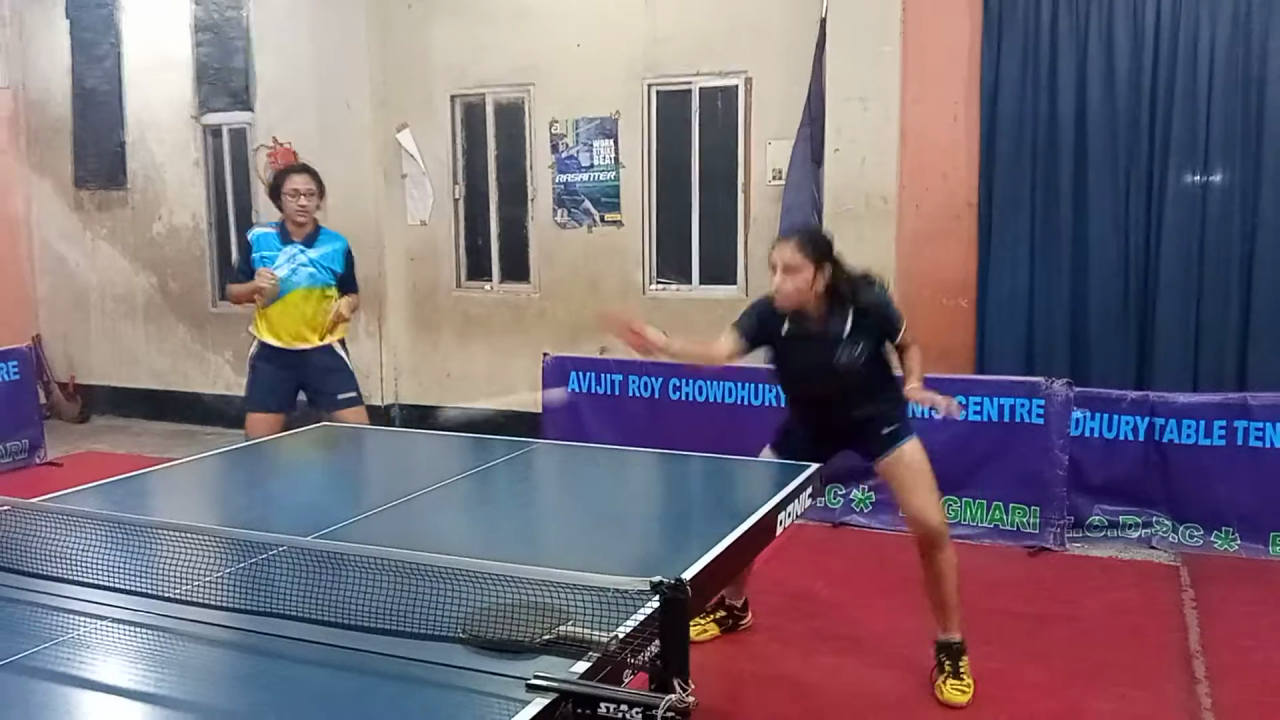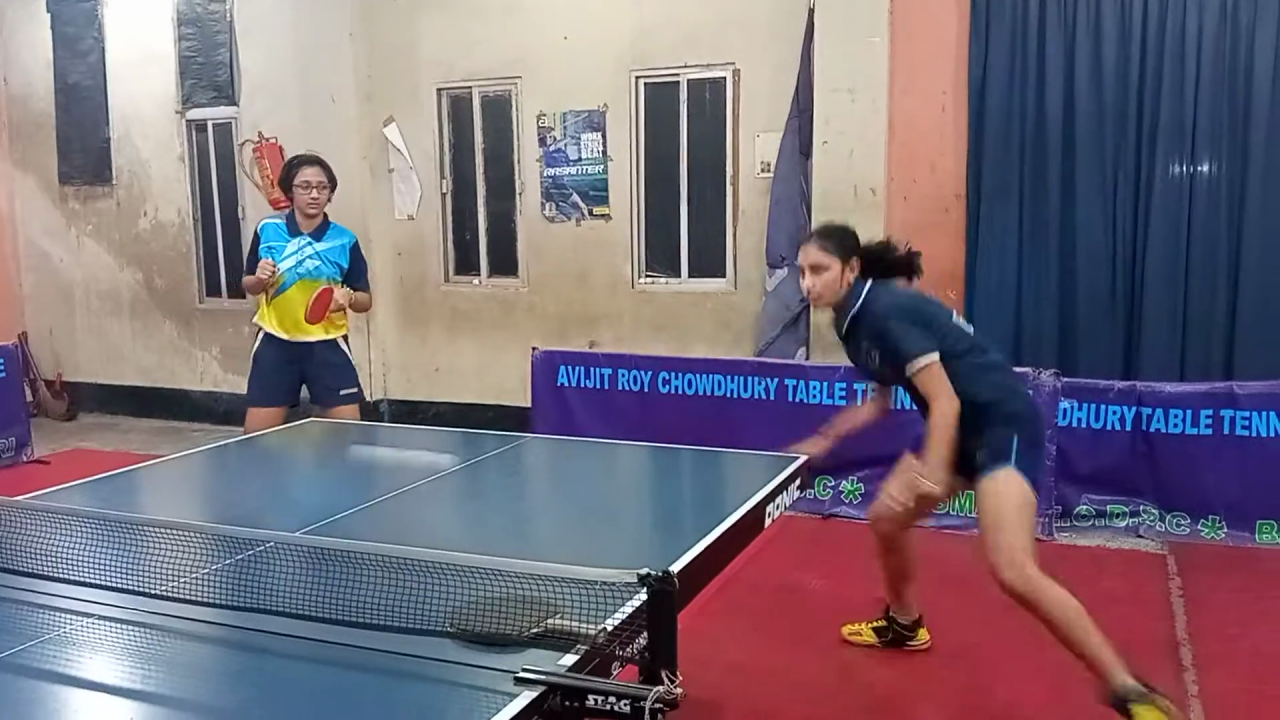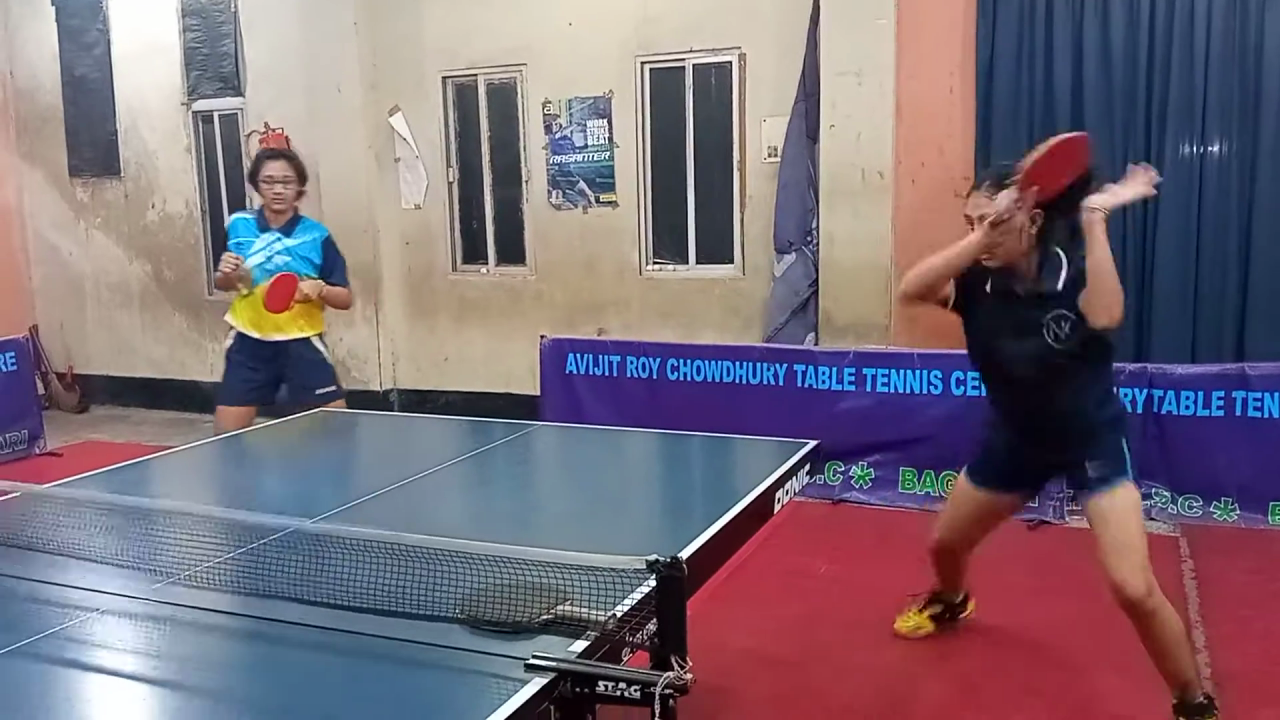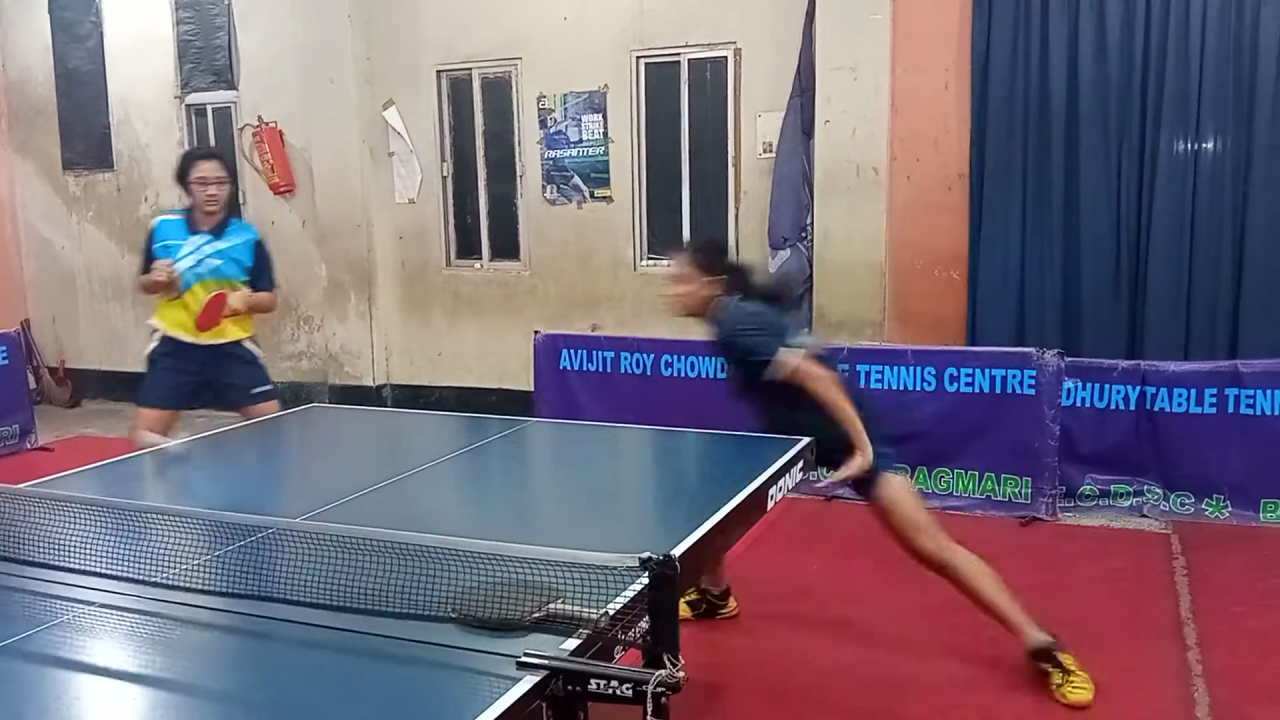
dt=0.5s
person 1, frame 1
left shoulder: (869, 304)
right shoulder: (768, 314)
left elbow: (907, 343)
right elbow: (713, 352)
left wrist: (914, 382)
right wrist: (645, 339)
left hip: (877, 420)
right hip: (807, 426)
left knee: (930, 526)
left ankle: (950, 648)
right ankle: (733, 607)
person 1, frame 2
left shoulder: (882, 312)
right shoulder: (856, 318)
left elbow: (946, 400)
right elbow: (882, 400)
left wrist: (936, 476)
right wrist: (829, 435)
left hip: (1001, 430)
right hip: (964, 430)
left knee: (1015, 577)
right knee: (885, 519)
right ankle: (903, 623)
person 1, frame 3
left shoulder: (1078, 267)
right shoulder: (974, 279)
left elbow: (1105, 317)
right elbow: (911, 293)
left wrist: (1094, 218)
right wrist: (977, 241)
left hip: (1093, 445)
right hip: (1015, 442)
left knee: (1133, 591)
right knee: (943, 543)
right ankle: (950, 602)
person 1, frame 4
left shoulder: (738, 326)
right shoulder: (733, 321)
left elbow: (815, 376)
left wrist: (861, 447)
left hip: (842, 441)
right hip: (795, 436)
left knee: (933, 548)
left ankle: (1045, 651)
right ankle: (714, 596)
person 2, frame 1
left shoulder: (337, 246)
right shoulder: (258, 240)
left elbow: (352, 296)
right elbow: (233, 294)
left wrist: (347, 305)
right wrist: (254, 286)
left hip: (324, 352)
right hip: (272, 354)
person 2, frame 2
left shoulder: (345, 241)
right shoulder: (267, 230)
left elbow: (366, 301)
right elbow: (248, 287)
left wrist: (348, 297)
right wrist: (258, 279)
left hip: (327, 347)
right hip: (276, 345)
person 2, frame 3
left shoulder: (317, 236)
right shoulder: (237, 225)
left elbow: (345, 299)
right elbow: (220, 284)
left wrist: (319, 288)
right wrist: (225, 275)
left hip: (302, 345)
right hip: (249, 346)
person 2, frame 4
left shoulder: (247, 238)
right shoulder: (163, 229)
left elbow: (269, 299)
right elbow: (145, 285)
left wrist: (248, 299)
right wrist: (156, 279)
left hip: (232, 349)
right hip: (175, 349)
right knee: (142, 446)
